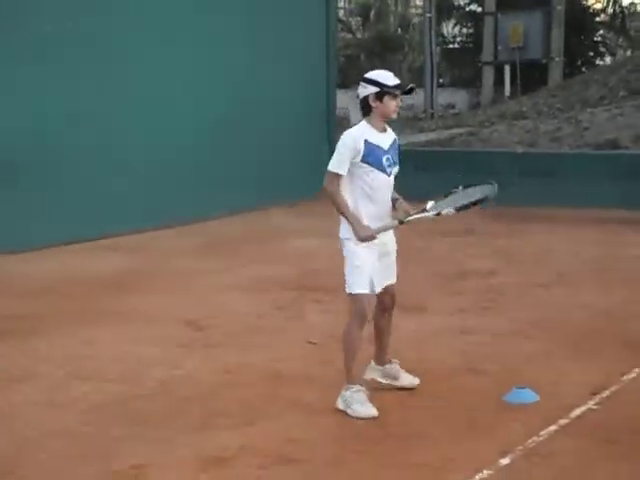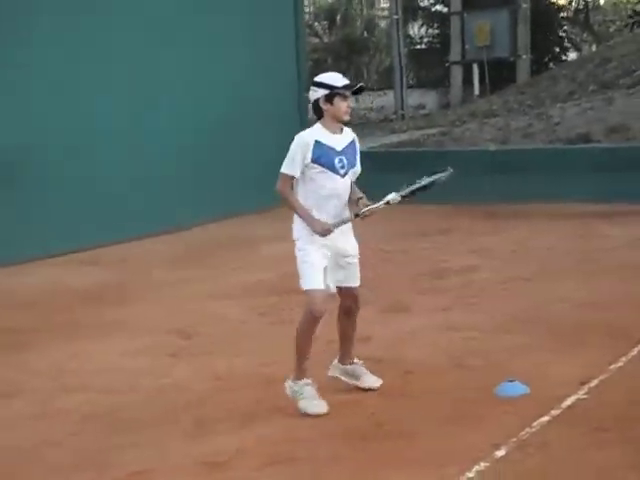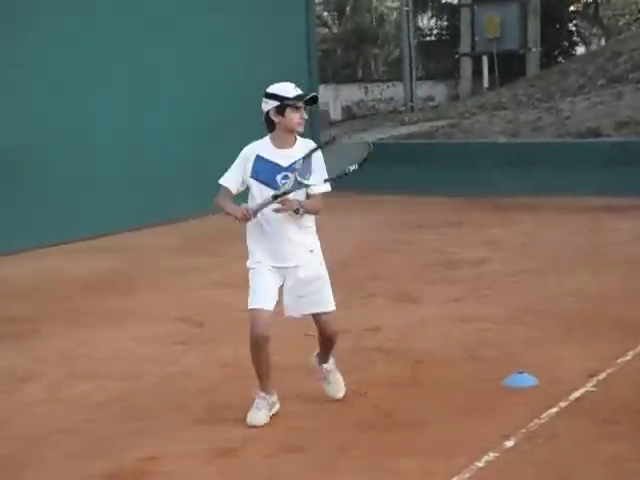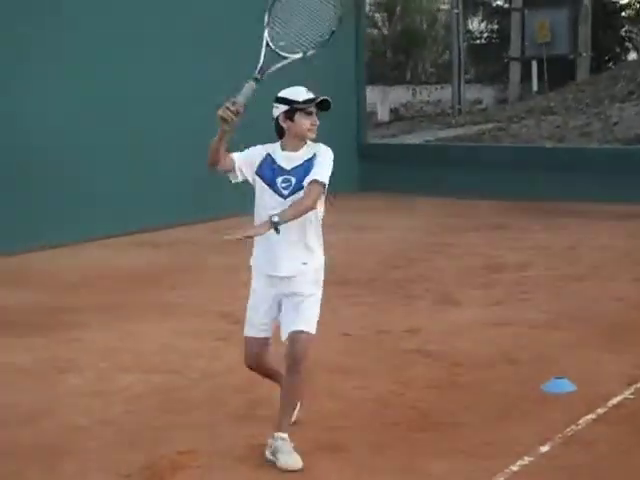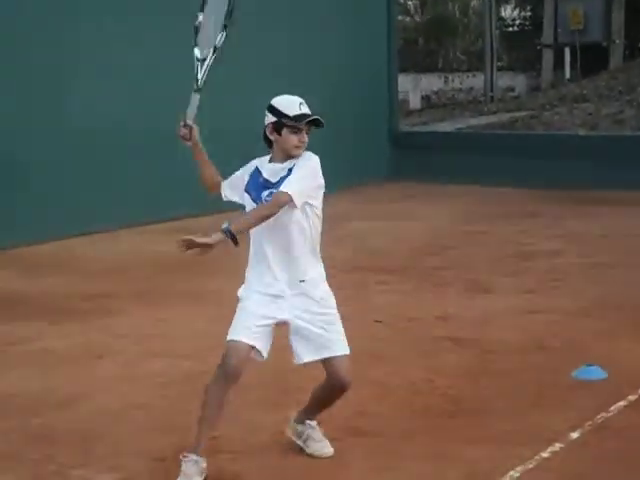
dt=0.4s
person 1, frame 1
left shoulder: (392, 138)
right shoulder: (353, 138)
right elbow: (330, 185)
left wrist: (397, 202)
right wrist: (356, 223)
left hip: (383, 233)
right hip: (358, 236)
left knee: (387, 301)
right knee: (360, 310)
left ankle: (383, 365)
right ankle: (351, 390)
person 1, frame 2
left shoulder: (352, 139)
right shoulder: (306, 141)
right elbow: (284, 187)
left wrist: (357, 199)
right wrist: (311, 220)
left hip: (343, 235)
right hip: (313, 236)
left knee: (350, 302)
right knee: (315, 308)
left ankle: (345, 364)
right ankle: (299, 381)
person 1, frame 3
left shoulder: (311, 151)
right shoulder: (251, 154)
left elbow: (317, 203)
right elbow: (222, 196)
left wrist: (297, 206)
right wrist: (236, 210)
left hip: (305, 255)
right hip: (265, 258)
left knee: (329, 329)
right knee: (259, 333)
left ankle: (324, 362)
right ankle: (266, 395)
person 1, frame 4
left shoulder: (321, 154)
right shoulder: (261, 156)
left elbow: (311, 199)
right elbow: (216, 163)
left wrist: (269, 223)
right wrist: (224, 128)
left hip: (304, 269)
right hip: (265, 271)
left knee: (299, 350)
right knee: (255, 357)
left ankle: (280, 437)
right ankle: (290, 389)
person 1, frame 5
left shoulder: (308, 165)
right shoulder: (254, 169)
left elbow: (272, 206)
right elbow: (222, 190)
left wrist: (224, 234)
right wrist: (197, 146)
left hip: (307, 288)
right hip: (261, 288)
left knee: (341, 378)
right knee: (230, 366)
left ankle: (303, 422)
